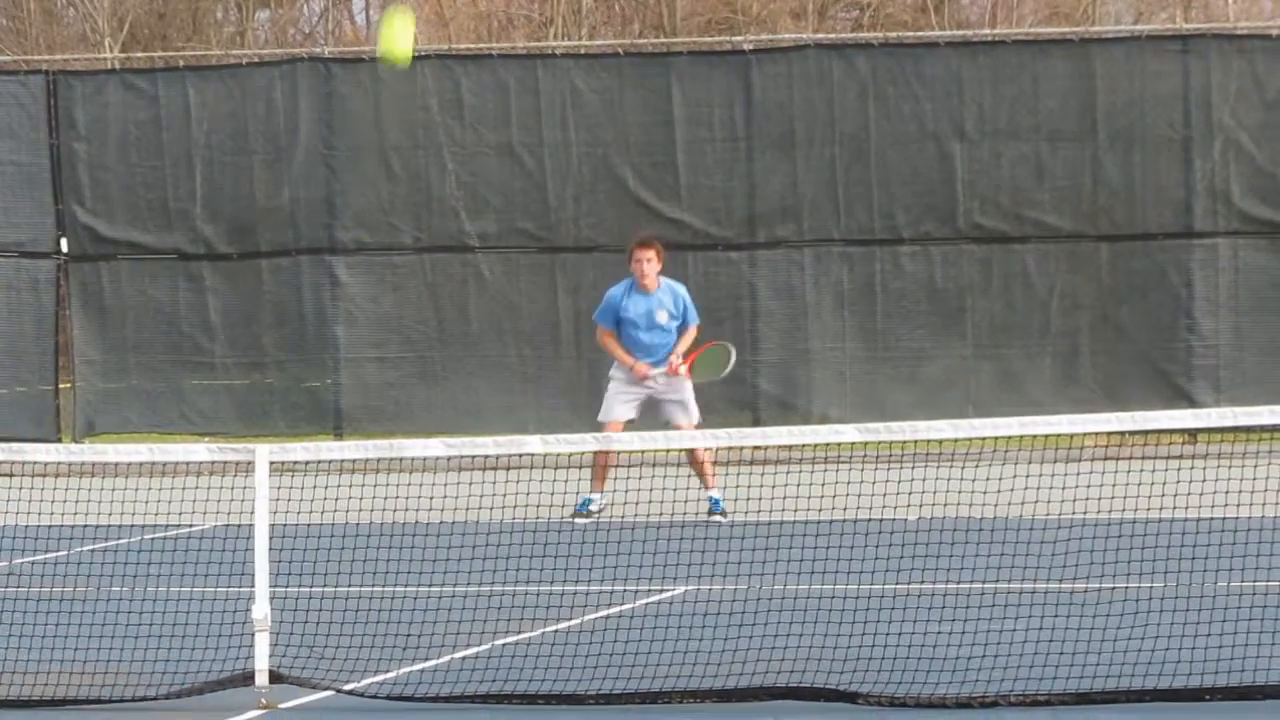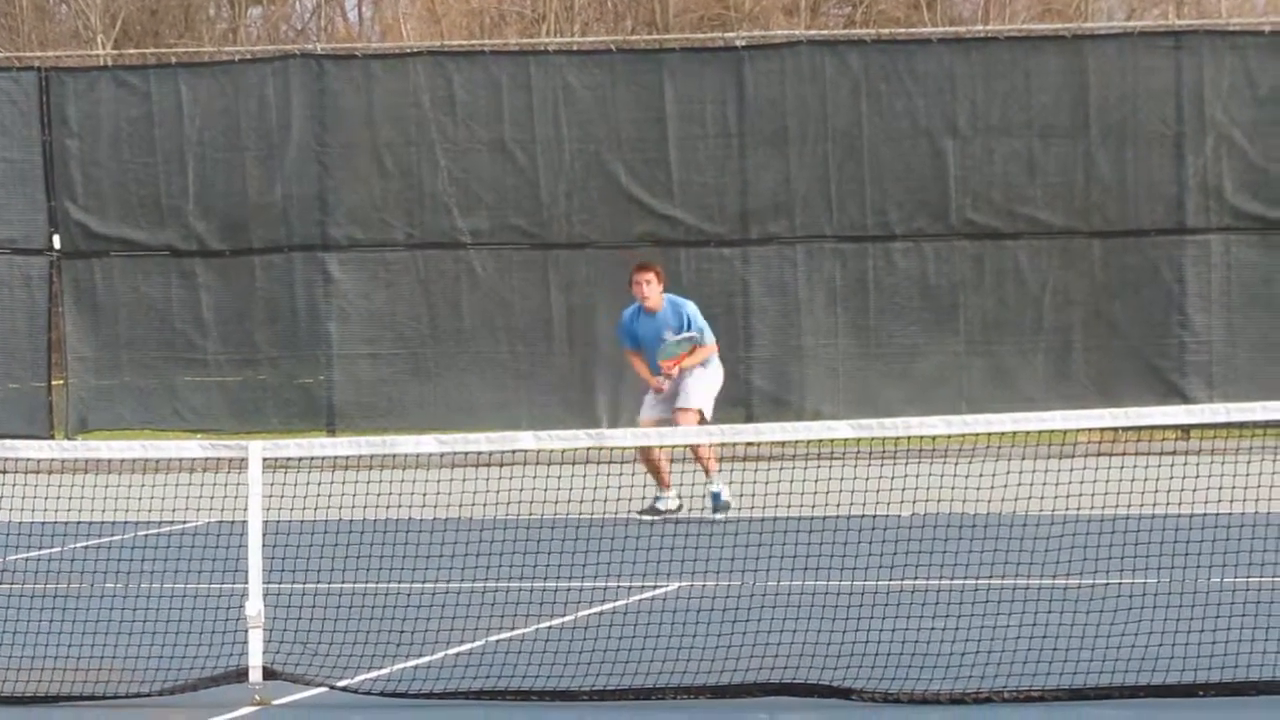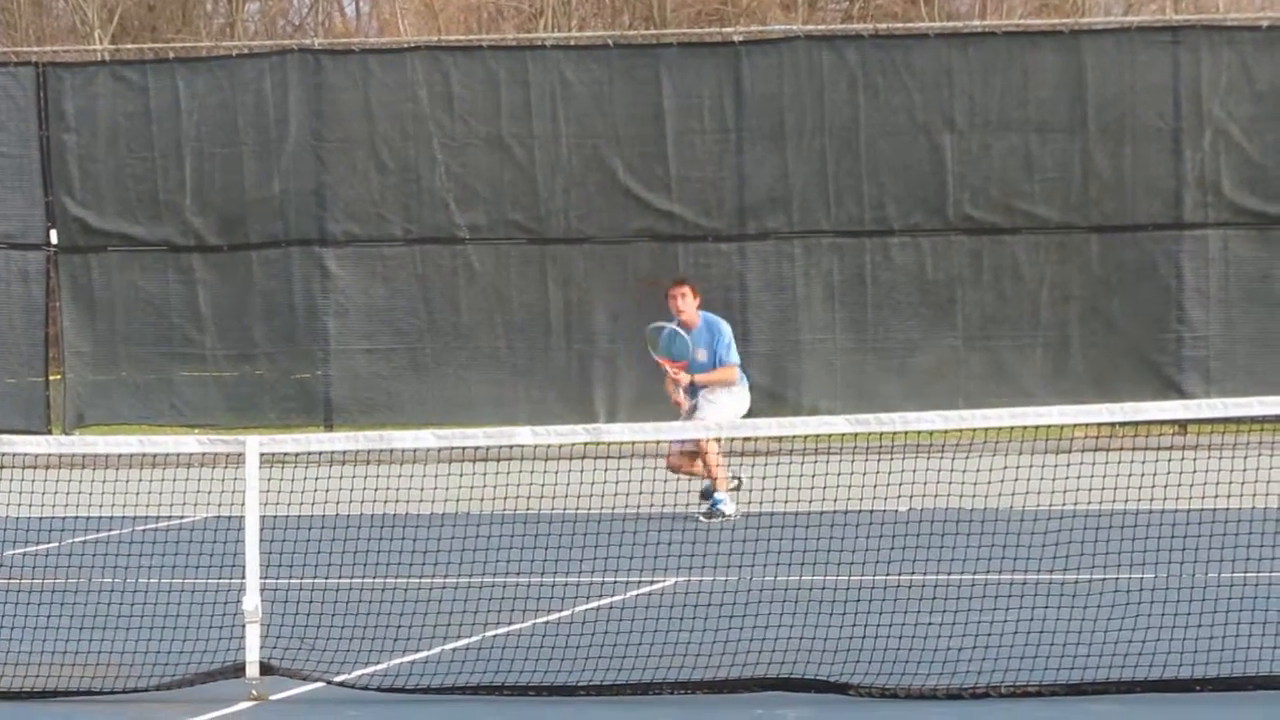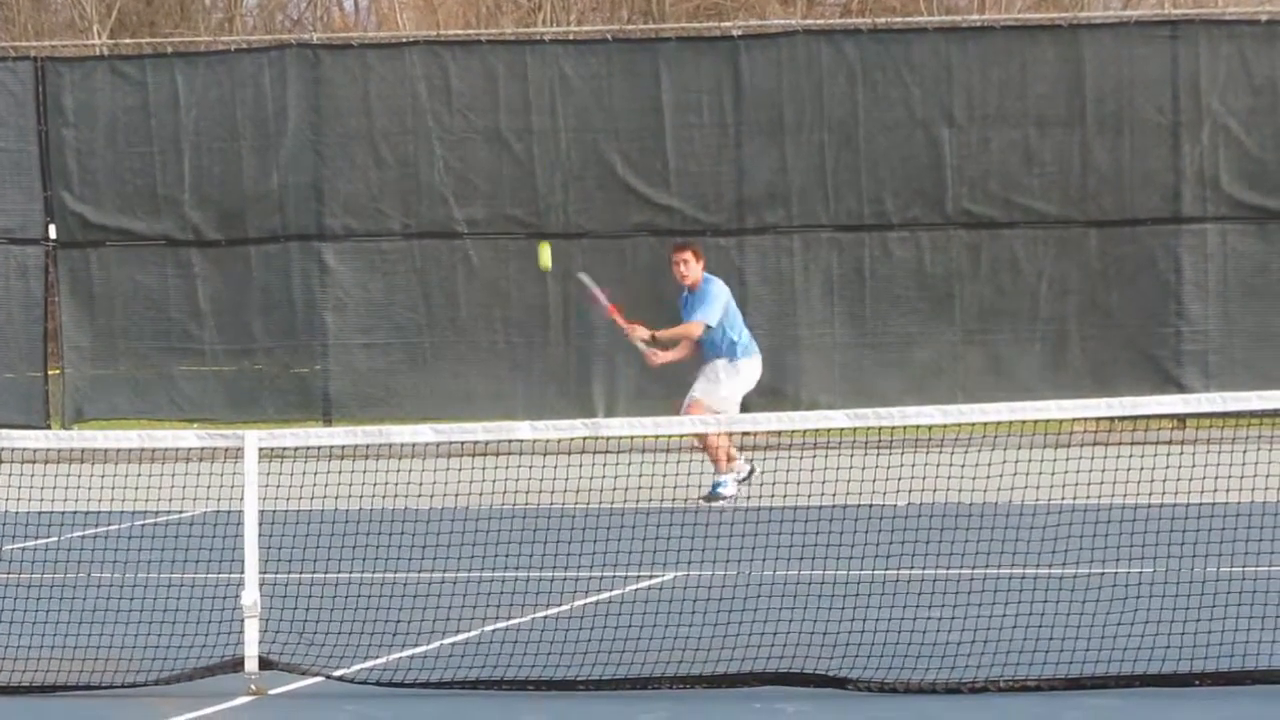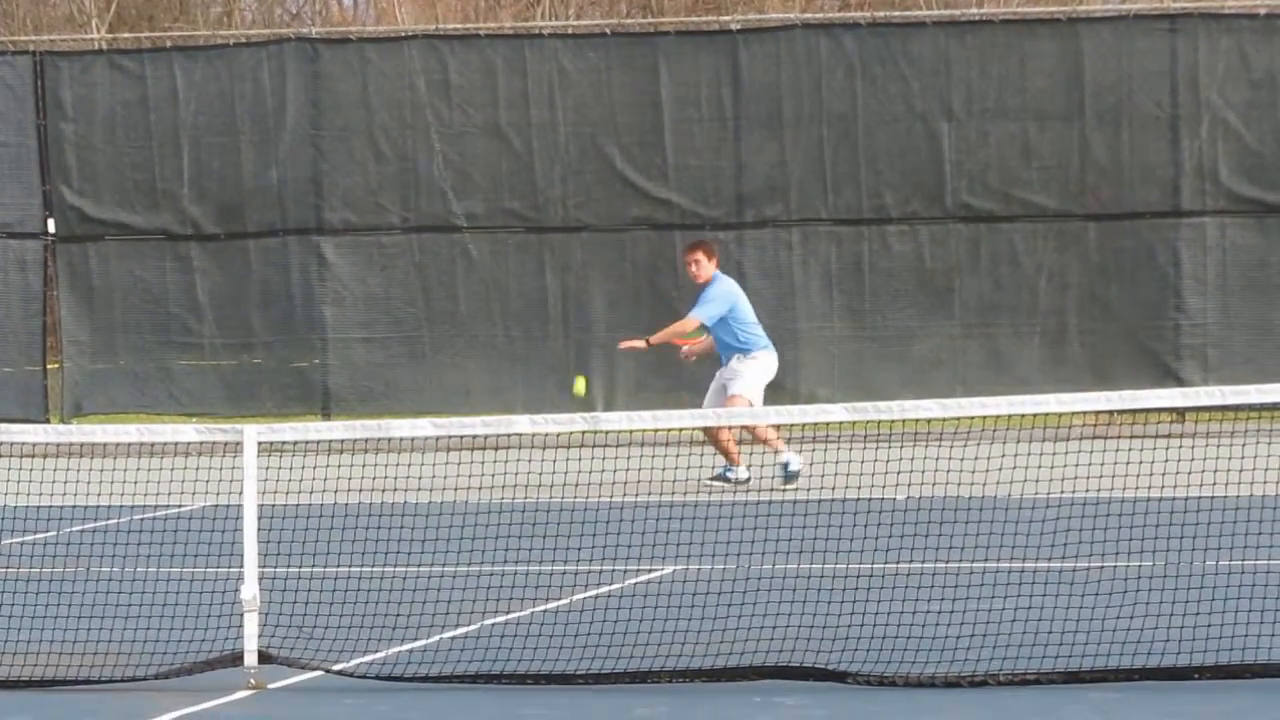
dt=0.4s
person 1, frame 1
left shoulder: (678, 293)
right shoulder: (615, 296)
left elbow: (691, 328)
right elbow: (604, 335)
left wrist: (677, 353)
right wrist: (632, 364)
left hip: (669, 372)
right hip: (630, 373)
left knee: (688, 433)
right knee: (609, 432)
left ankle: (713, 496)
right ankle: (595, 497)
person 1, frame 2
left shoulder: (684, 309)
right shoulder: (629, 319)
left elbow: (710, 347)
right elbow: (634, 355)
left wrist: (679, 367)
right wrist: (651, 380)
left hip: (701, 369)
right hip: (666, 379)
left knee: (685, 422)
left ankle: (717, 489)
right ankle: (667, 497)
person 1, frame 3
left shoulder: (718, 328)
left elbow: (730, 373)
right elbow: (672, 378)
left wrist: (690, 380)
right wrist: (678, 396)
left hip: (729, 393)
right hip: (698, 397)
left knee: (704, 434)
right knee: (676, 462)
left ankle: (723, 502)
right ankle: (723, 480)
person 1, frame 4
left shoulder: (714, 289)
right shoulder: (687, 297)
left elbow: (694, 330)
right elbow: (691, 342)
left wrist: (652, 335)
right wrist: (663, 356)
left hip: (740, 363)
right hip: (720, 364)
left knee: (696, 415)
right knee: (689, 416)
left ankle: (725, 482)
right ankle: (737, 465)
person 1, frame 5
left shoulder: (719, 289)
right shoulder: (712, 288)
left elbow: (685, 326)
left wrist: (646, 341)
right wrist: (695, 349)
left hip: (755, 359)
right hip: (734, 362)
left knee: (738, 410)
left ankle: (786, 456)
right ankle: (737, 469)
